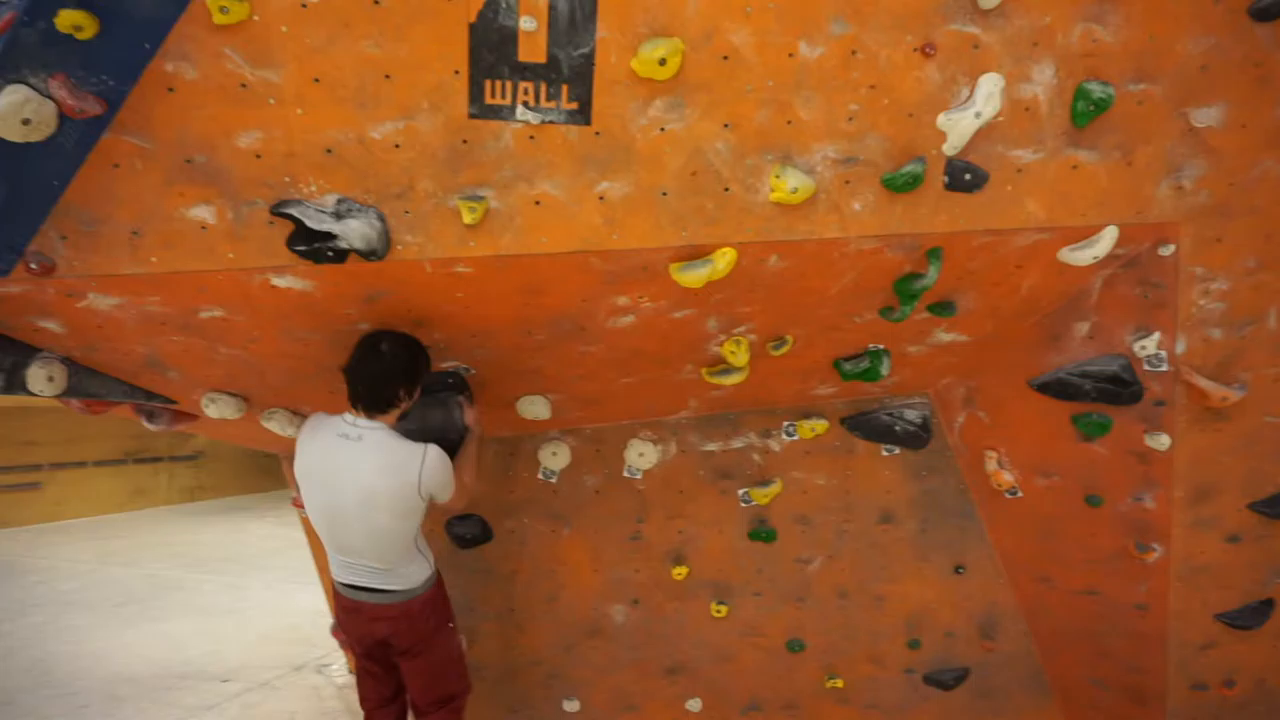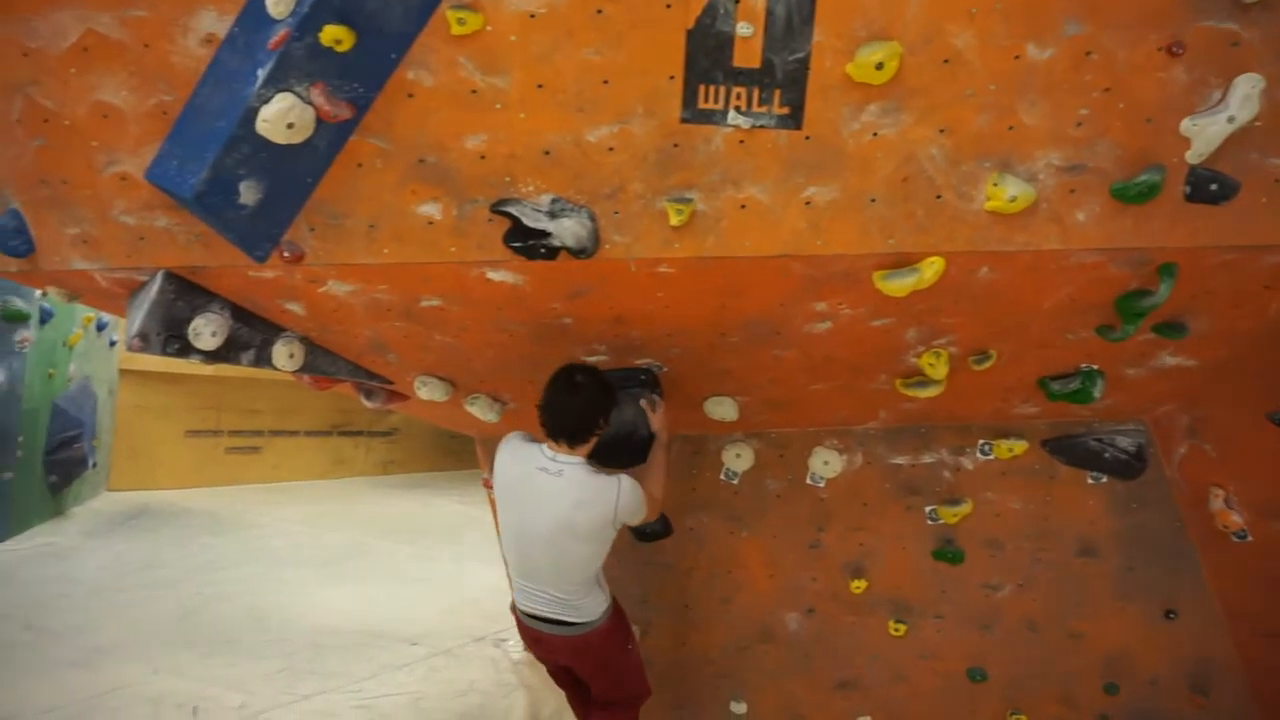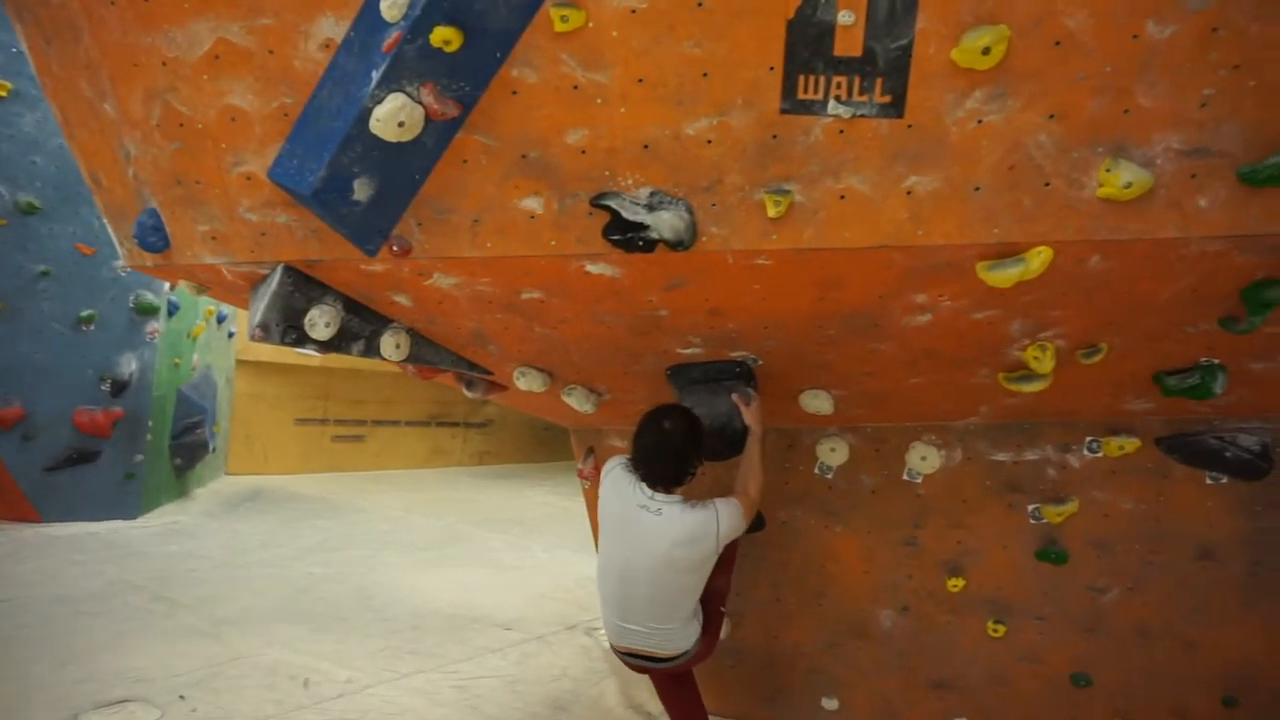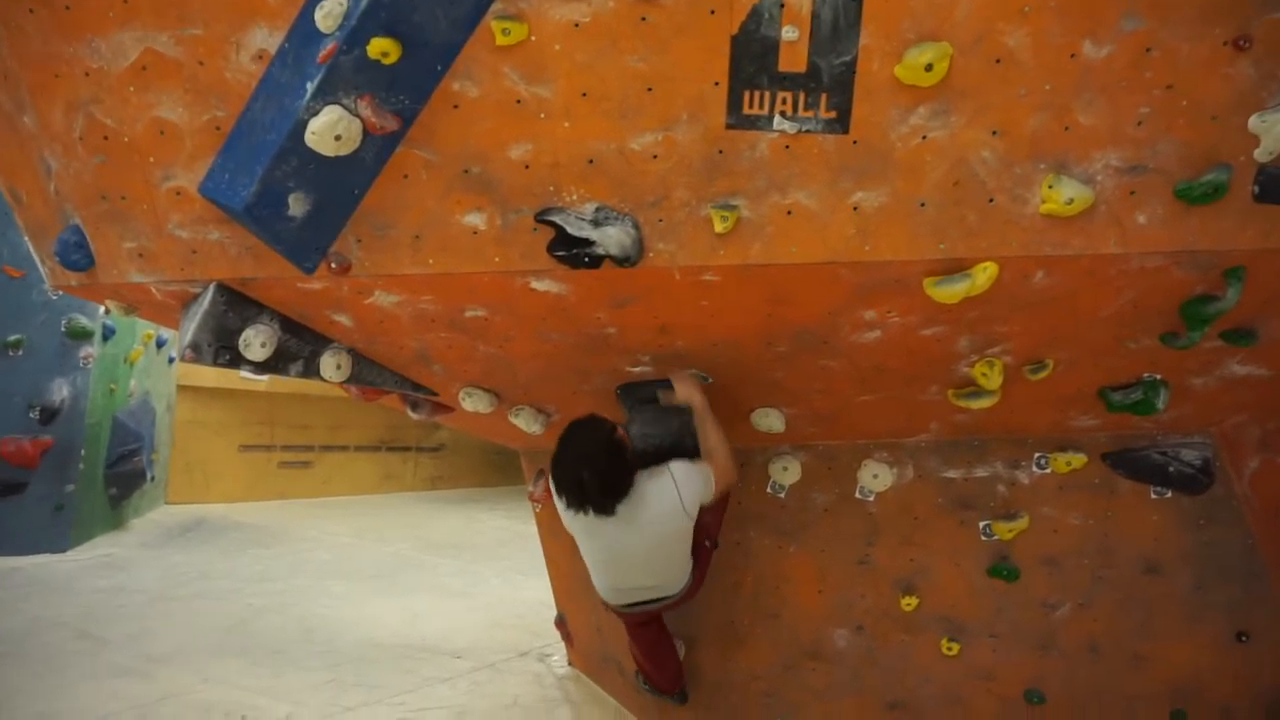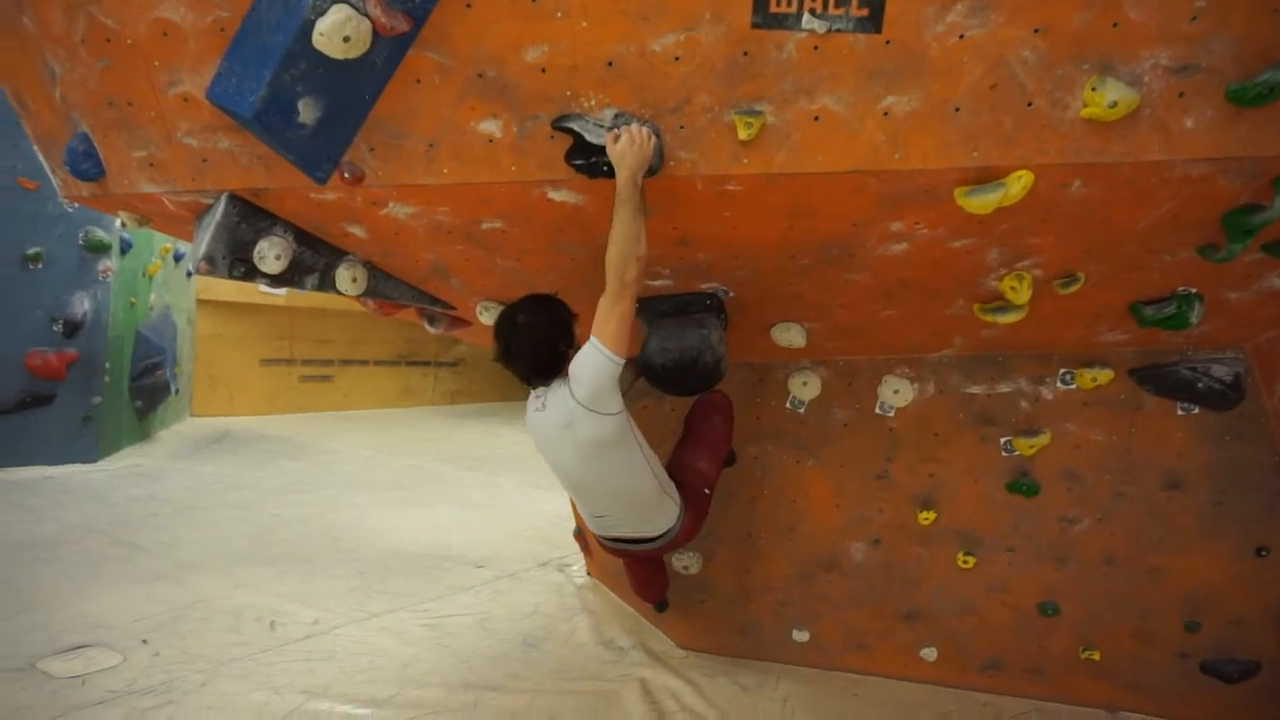
dt=1s
person 1, frame 1
left shoulder: (312, 432)
right shoulder: (422, 461)
right elbow: (457, 498)
right wrist: (473, 432)
left hip: (348, 599)
right hip: (409, 602)
person 1, frame 2
left shoulder: (509, 452)
right shoulder: (613, 493)
right elbow: (651, 506)
right wrist: (660, 436)
left hip: (528, 623)
right hip: (585, 631)
left knee: (577, 684)
person 1, frame 3
left shoulder: (613, 476)
right shoulder: (712, 521)
left elbow: (640, 465)
right elbow: (749, 497)
right wrist: (754, 430)
left hip: (624, 650)
right hip: (682, 654)
person 1, frame 4
left shoulder: (564, 497)
right shoulder: (674, 486)
right elbow: (726, 473)
right wrist: (697, 403)
left hip: (618, 602)
right hip: (679, 588)
right knee: (715, 483)
left ankle: (664, 682)
person 1, frame 5
left shoulder: (537, 410)
right shoulder: (584, 389)
right elbow: (623, 281)
right wrist: (629, 175)
left hip: (616, 539)
right hip: (669, 527)
right knee: (713, 404)
left ankle: (653, 592)
right ankle: (710, 459)
